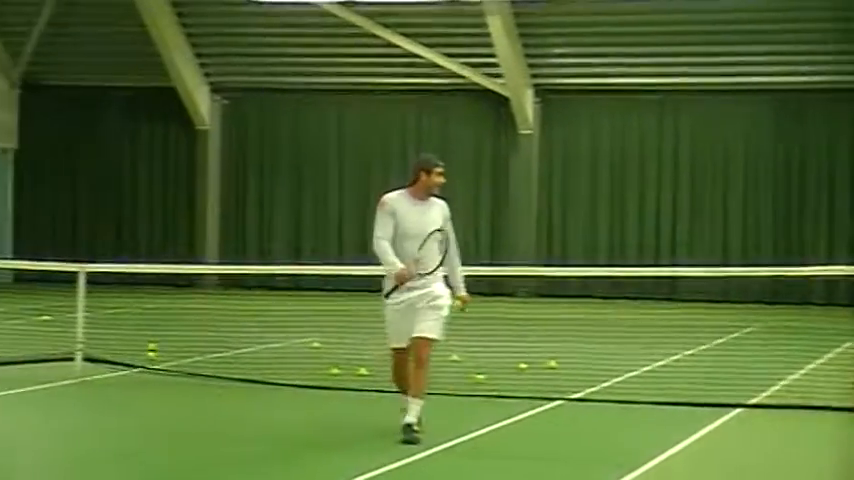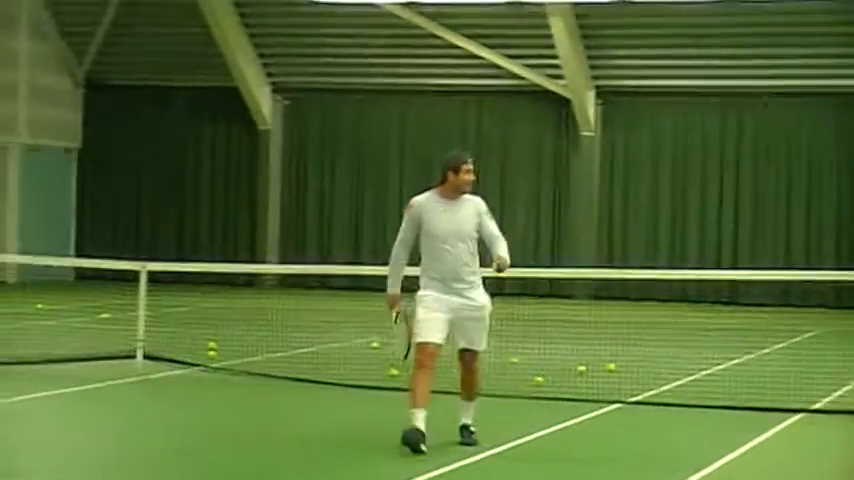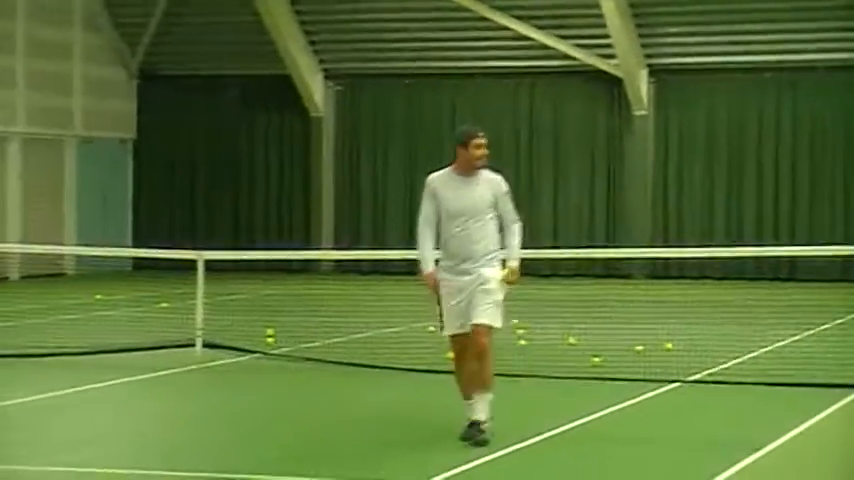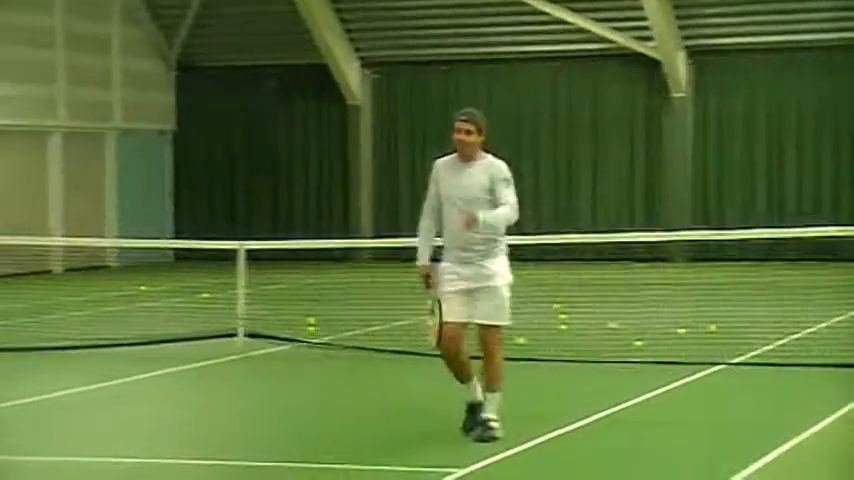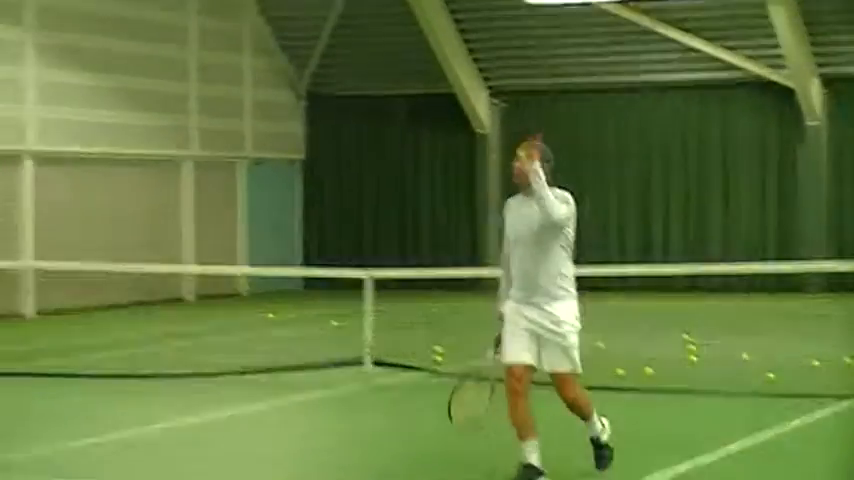
dt=0.4s
person 1, frame 1
left shoulder: (441, 208)
right shoulder: (390, 202)
left elbow: (451, 249)
right elbow: (380, 242)
left wrist: (459, 287)
right wrist: (396, 268)
left hip: (433, 291)
right hip: (399, 292)
left knee: (420, 356)
right knee: (400, 359)
left ankle: (411, 422)
right ankle: (411, 408)
person 1, frame 2
left shoulder: (477, 205)
right shoulder: (419, 205)
left elbow: (496, 238)
right elbow: (402, 247)
left wrist: (502, 257)
right wrist: (392, 287)
left hip: (471, 296)
right hip: (433, 294)
left knee: (470, 364)
right knee: (424, 359)
left ankle: (466, 423)
right ankle: (417, 430)
person 1, frame 3
left shoulder: (495, 182)
right shoulder: (435, 183)
left elbow: (512, 223)
right elbow: (426, 229)
left wrist: (513, 260)
right wrist: (427, 268)
left hip: (488, 273)
right hip: (451, 276)
left knee: (481, 345)
right knee: (461, 351)
left ankle: (481, 417)
right ankle: (473, 415)
person 1, frame 4
left shoulder: (497, 169)
right shoulder: (440, 167)
left elbow: (510, 211)
right elbow: (429, 215)
left wrist: (480, 220)
right wrist: (423, 259)
left hip: (490, 267)
right hip: (452, 267)
left knee: (490, 343)
right knee: (448, 345)
left ankle: (490, 417)
right ankle: (475, 395)
person 1, frame 5
left shoulder: (561, 199)
right shoulder: (511, 206)
left elbow: (554, 218)
left wrist: (534, 174)
right wrist: (503, 303)
left hip: (557, 307)
right hip: (519, 308)
left knee: (567, 390)
right knee: (515, 382)
left ankle: (598, 429)
